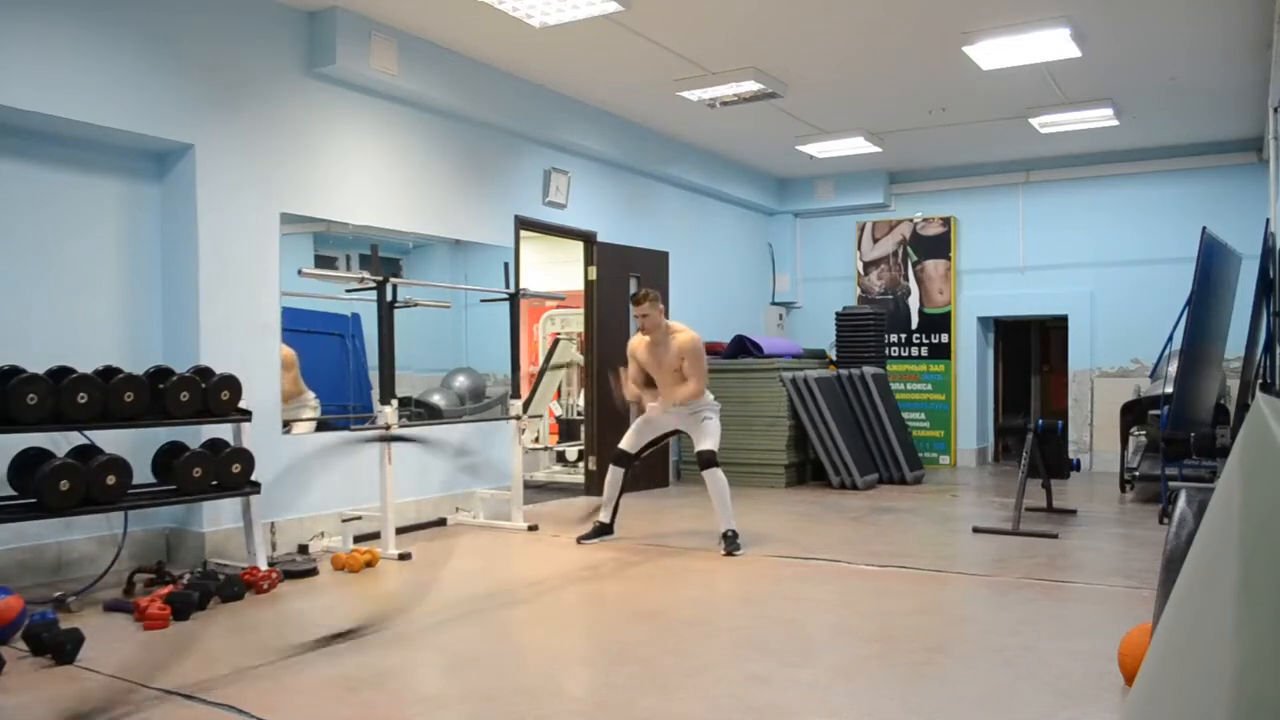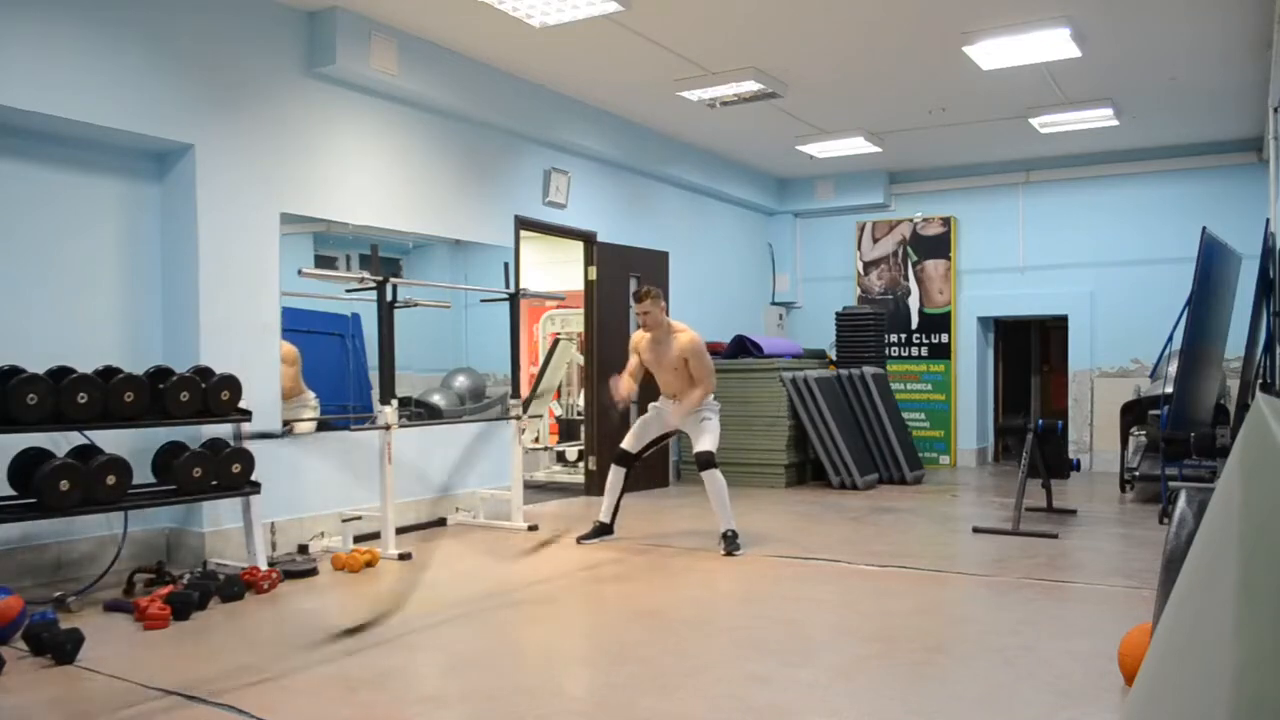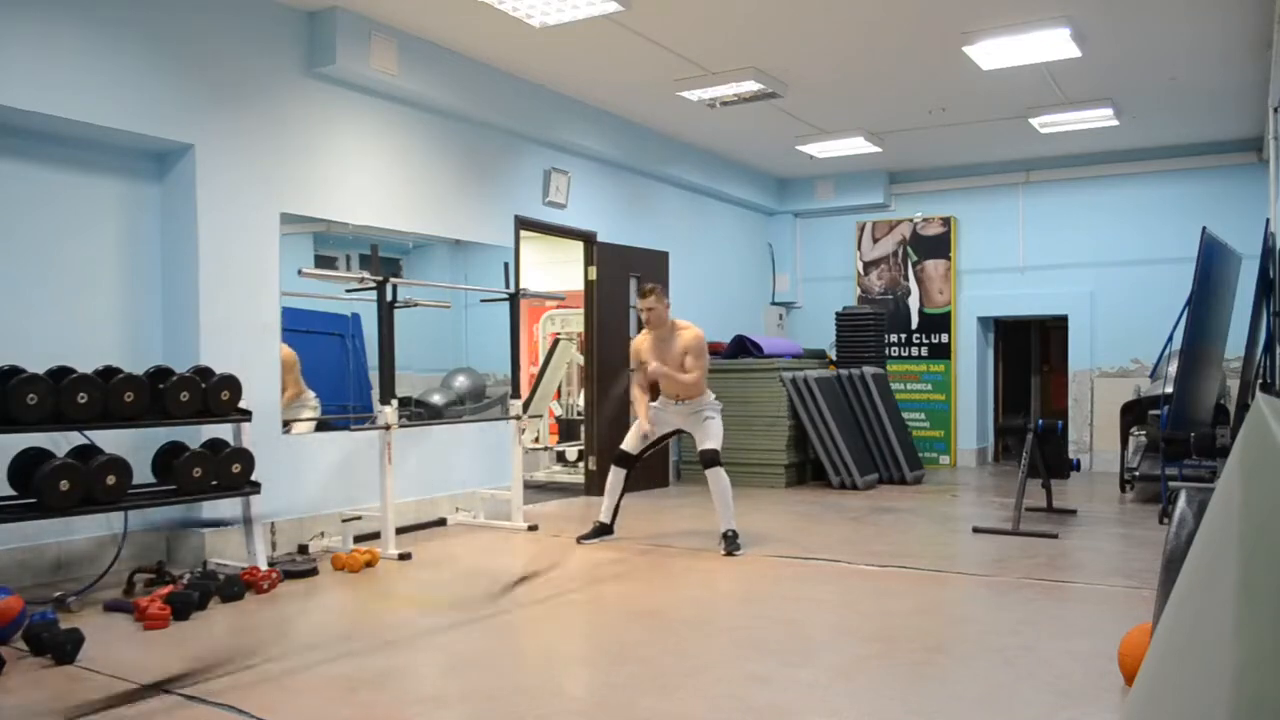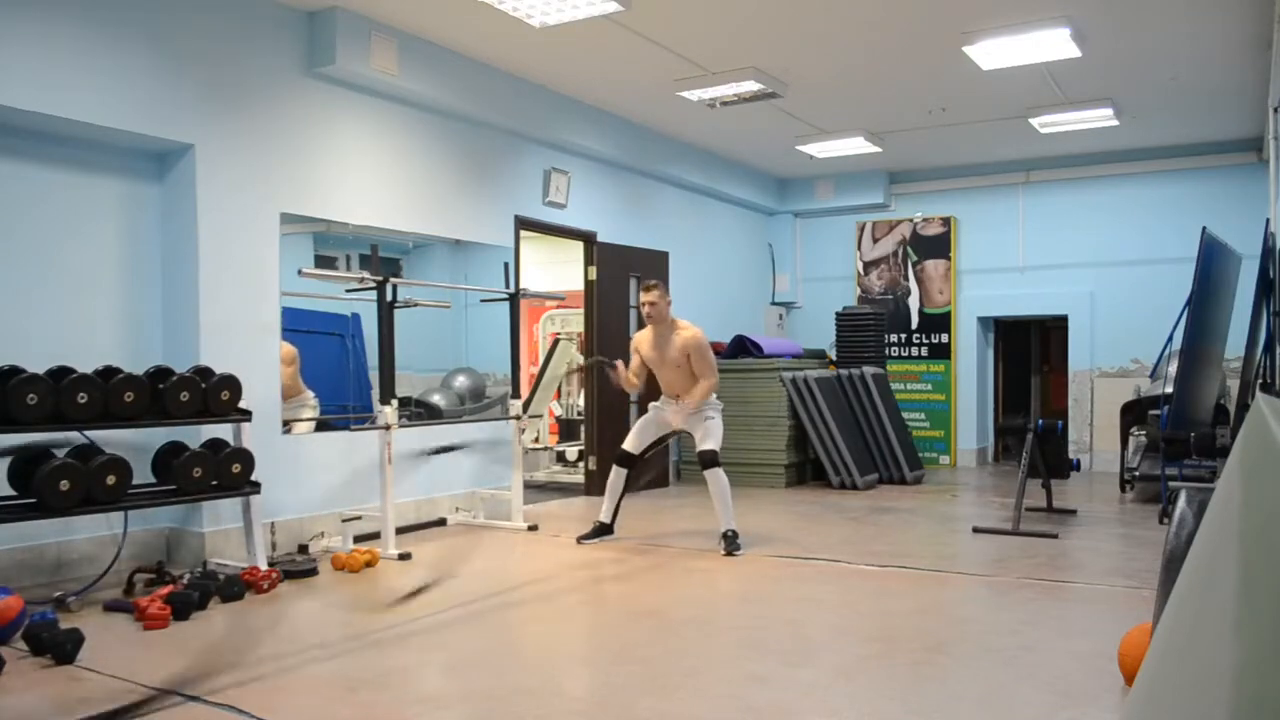
dt=0.2s
person 1, frame 1
left shoulder: (687, 340)
right shoulder: (636, 345)
left elbow: (697, 385)
right elbow: (633, 387)
left wrist: (661, 399)
right wrist: (632, 393)
left hip: (698, 408)
right hip: (663, 410)
left knee: (707, 461)
right knee: (619, 458)
left ankle: (729, 532)
right ankle: (605, 524)
person 1, frame 2
left shoulder: (688, 340)
right shoulder: (638, 340)
left elbow: (708, 384)
right elbow: (630, 377)
left wrist: (680, 412)
right wrist: (622, 390)
left hip: (698, 408)
right hip: (664, 406)
left knee: (705, 462)
right knee: (621, 457)
left ankle: (728, 532)
right ankle: (605, 523)
person 1, frame 3
left shoulder: (692, 336)
right shoulder: (639, 343)
left elbow: (696, 382)
right elbow: (638, 387)
left wrist: (664, 372)
right wrist: (643, 420)
left hip: (700, 408)
right hip: (664, 407)
left knee: (710, 461)
right knee: (621, 459)
left ankle: (729, 532)
right ankle: (605, 524)
person 1, frame 4
left shoulder: (691, 337)
right shoulder: (639, 341)
left elbow: (710, 380)
right elbow: (635, 384)
left wrist: (684, 412)
right wrist: (623, 378)
left hip: (701, 408)
right hip: (665, 407)
left knee: (709, 461)
right knee: (622, 458)
left ankle: (729, 532)
right ankle: (605, 523)
